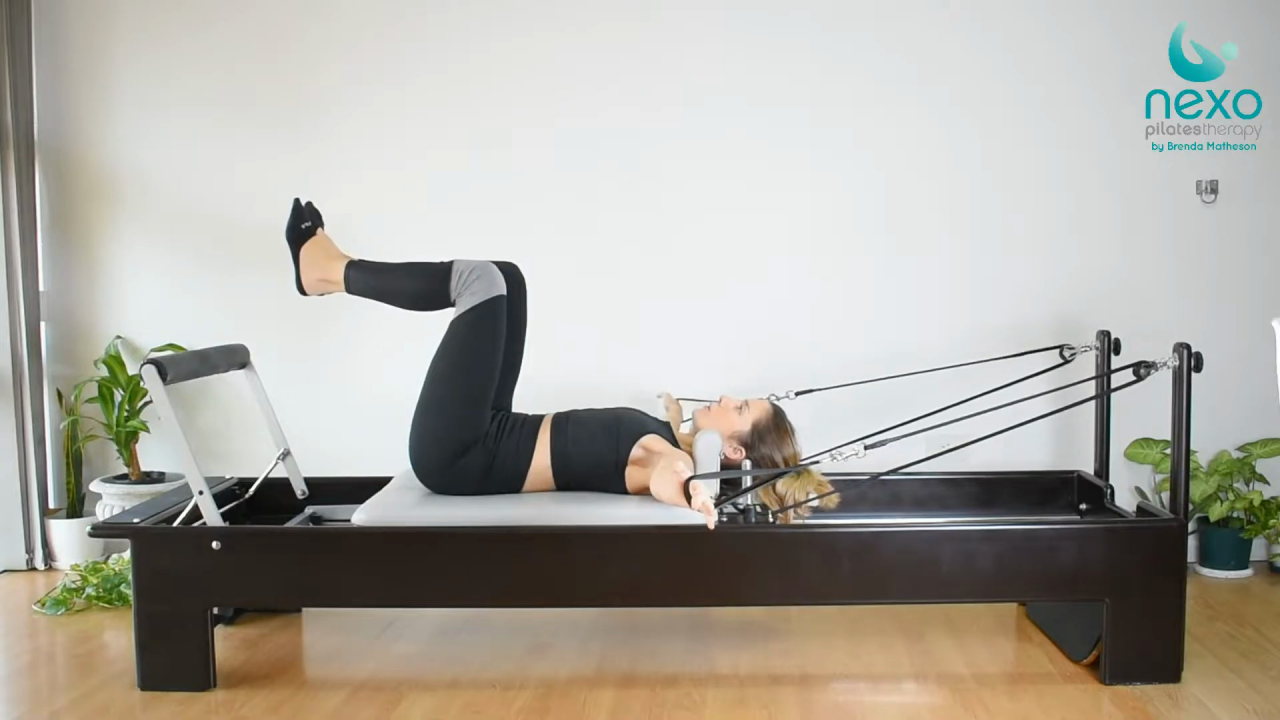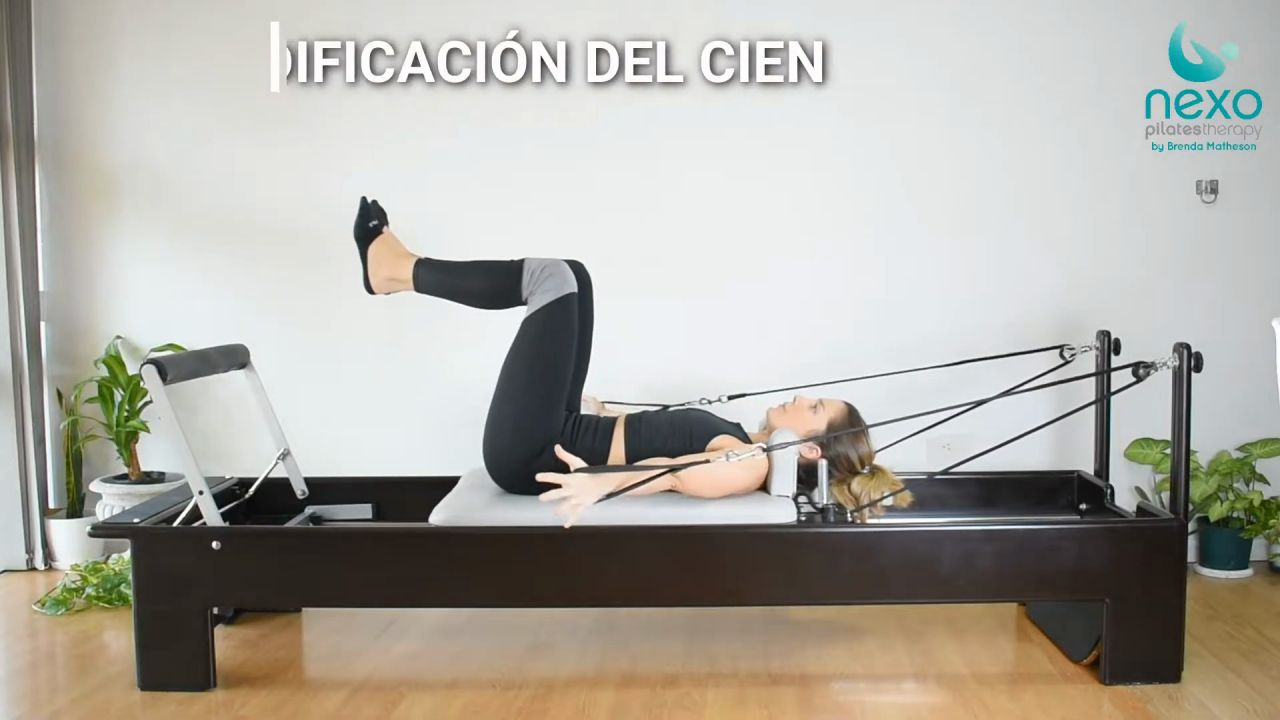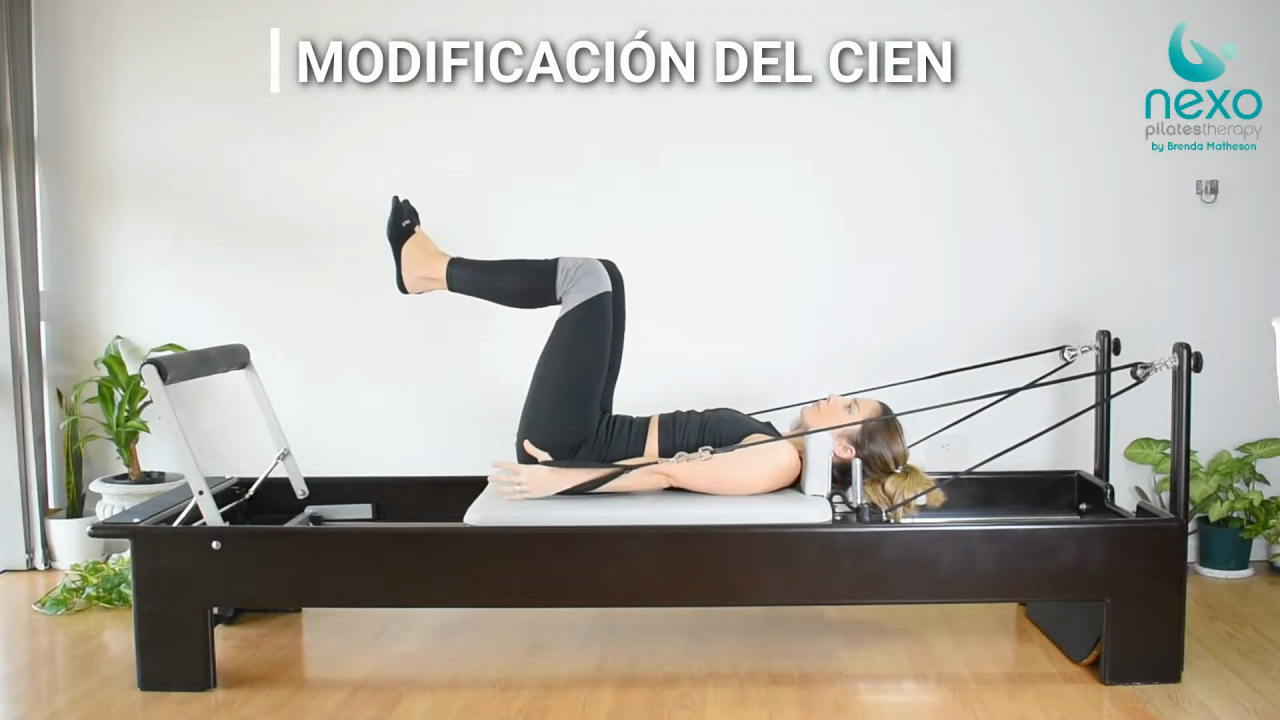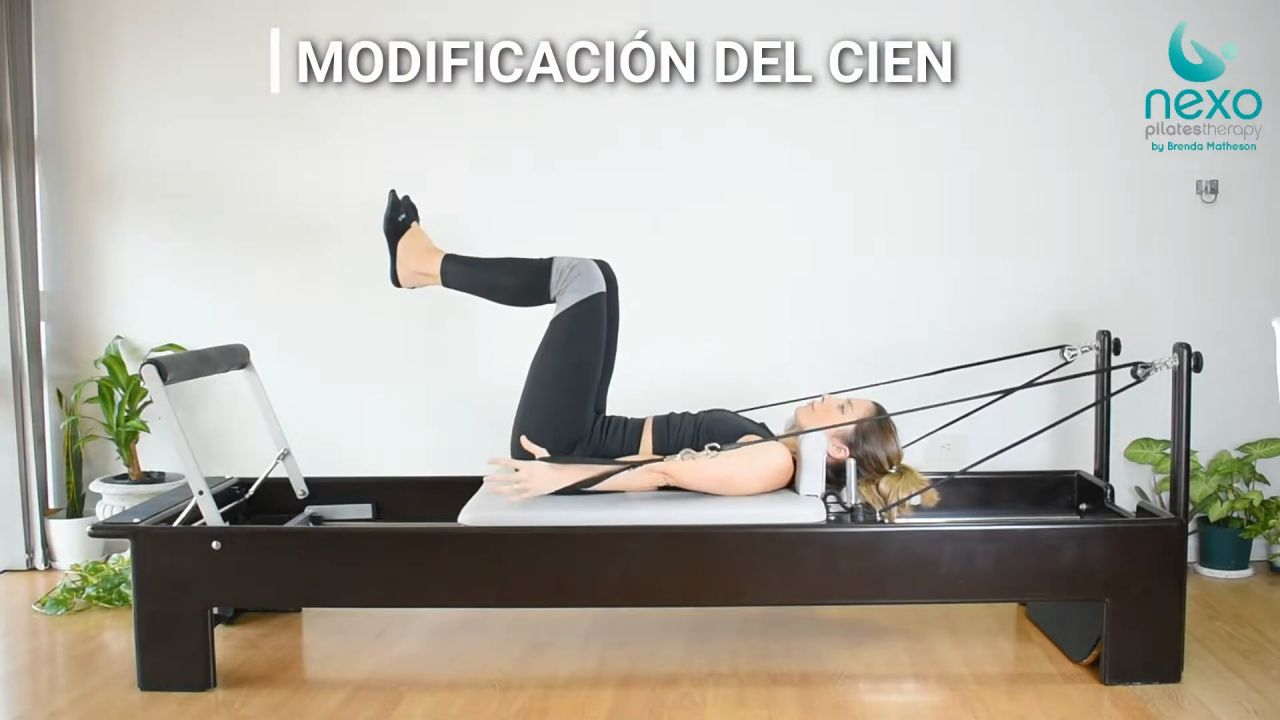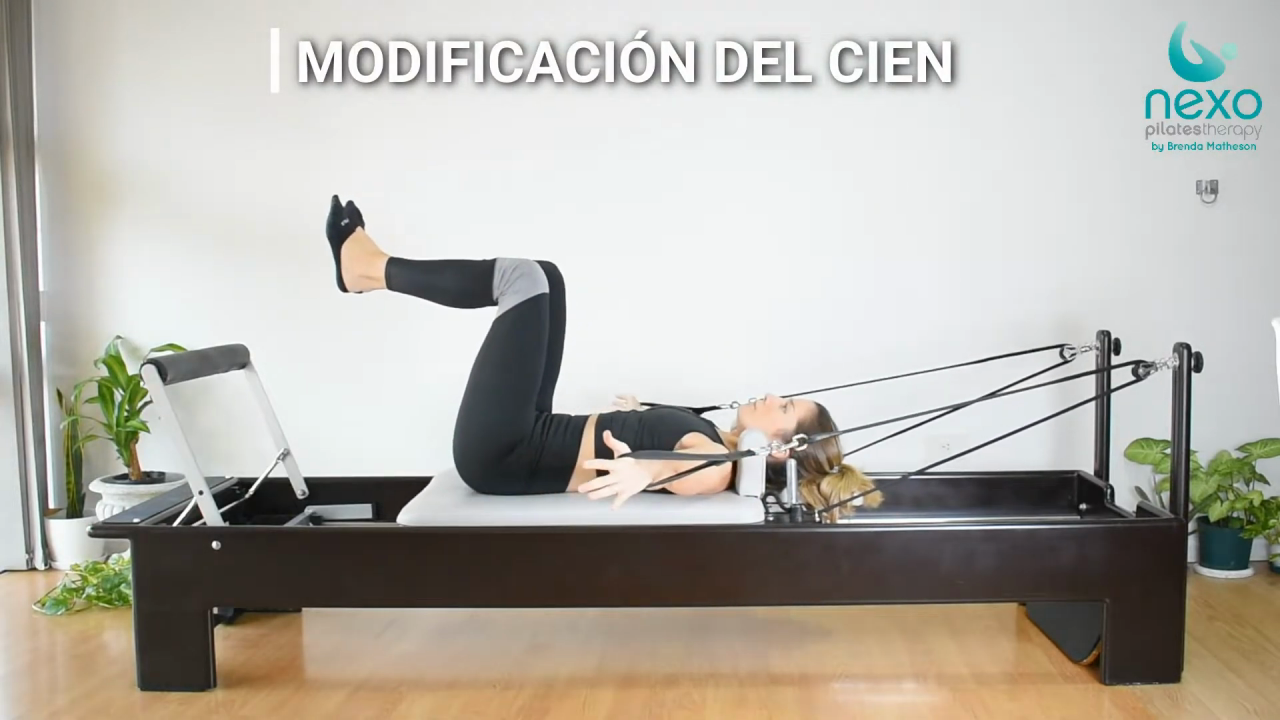
dt=1s
person 1, frame 1
left shoulder: (680, 461)
right shoulder: (676, 443)
left elbow: (664, 479)
left wrist: (688, 488)
right wrist: (674, 408)
left hip: (459, 457)
right hip: (492, 438)
left knee: (481, 281)
right knee: (502, 278)
left ankle: (334, 271)
right ankle: (335, 274)
person 1, frame 2
left shoulder: (749, 467)
right shoulder: (745, 446)
left elbow: (673, 472)
left wrist: (606, 483)
right wrist: (608, 410)
left hip: (532, 458)
right hip: (566, 440)
left knee: (553, 280)
right knee: (567, 277)
left ankle: (400, 269)
right ankle: (401, 272)
person 1, frame 3
left shoulder: (781, 462)
right shoulder: (775, 445)
left elbow: (670, 473)
left wrist: (563, 479)
left hip: (568, 450)
right hip: (592, 441)
left knee: (586, 278)
right knee: (598, 276)
left ankle: (435, 270)
right ankle: (434, 272)
person 1, frame 4
left shoulder: (774, 465)
right shoulder: (768, 447)
left elbow: (667, 473)
left wrist: (563, 475)
left hip: (566, 451)
right hip: (589, 441)
left knee: (580, 278)
right knee: (593, 277)
left ankle: (428, 264)
right ankle: (427, 266)
person 1, frame 5
left shoulder: (714, 466)
right shoulder: (713, 442)
left elbow: (673, 469)
left wrist: (638, 472)
right wrist: (638, 411)
left hip: (501, 457)
right hip: (533, 441)
left knee: (523, 279)
right knee: (541, 277)
left ankle: (374, 269)
right ankle: (376, 271)
